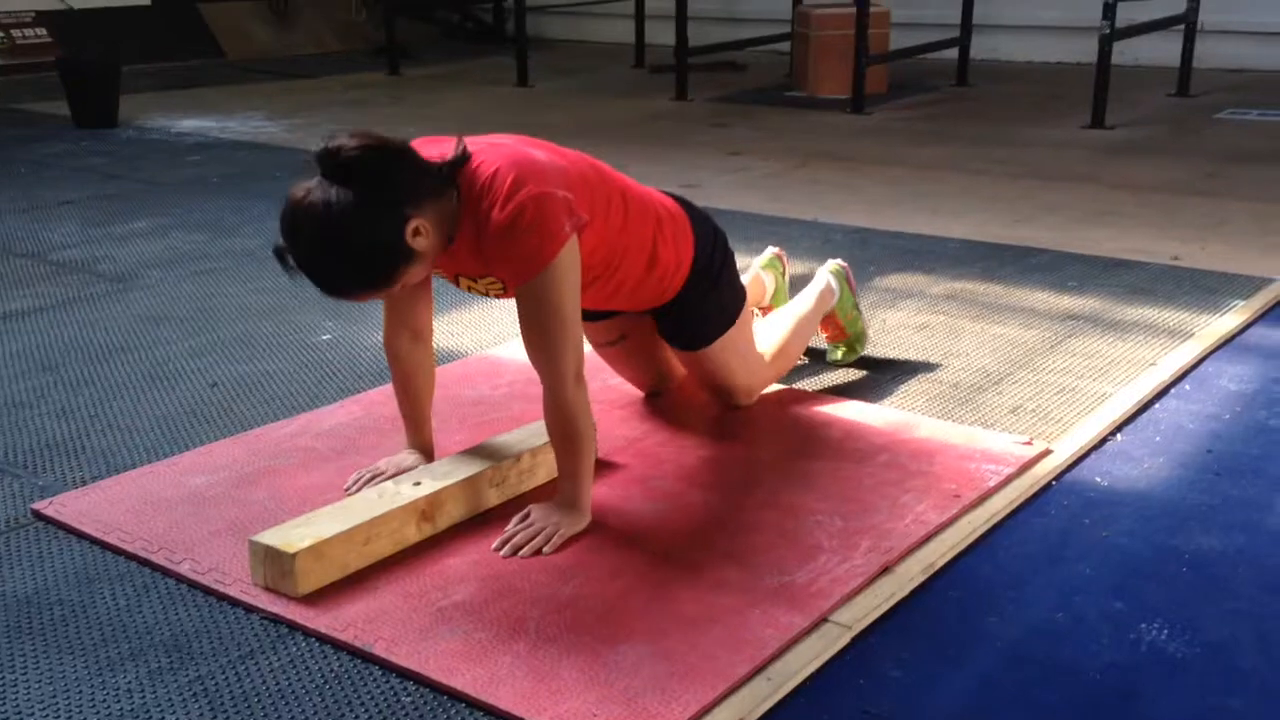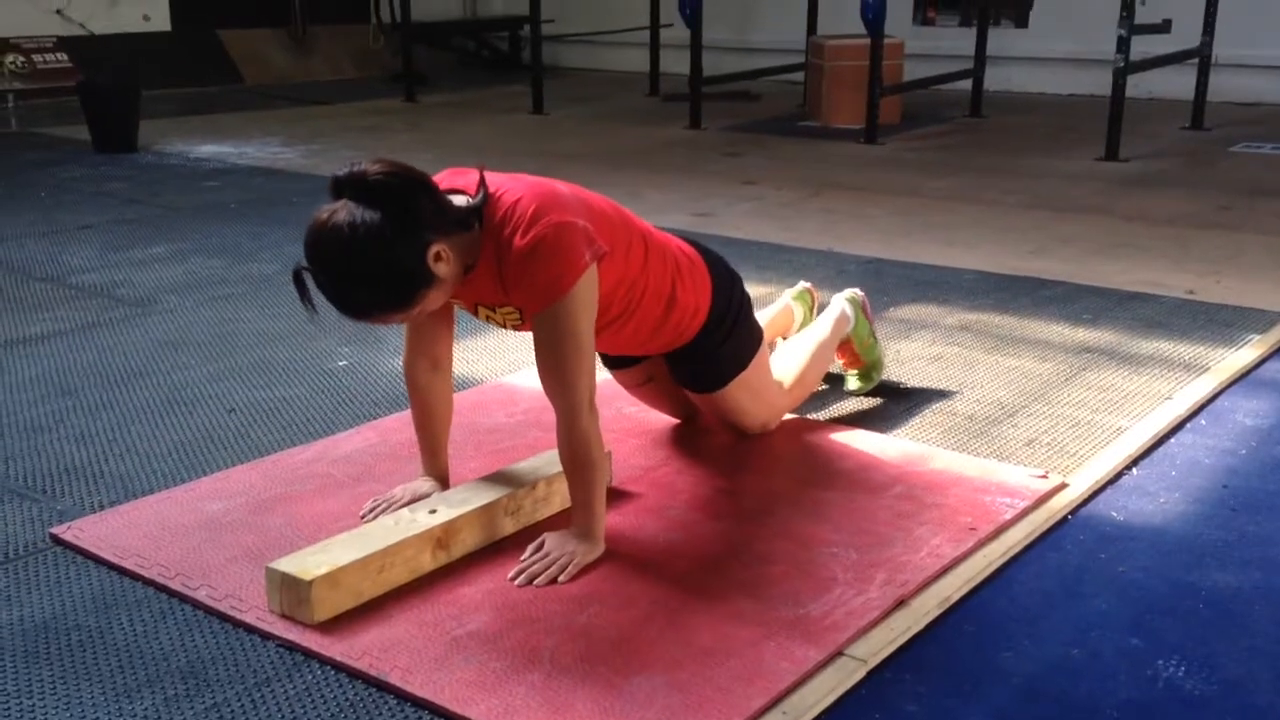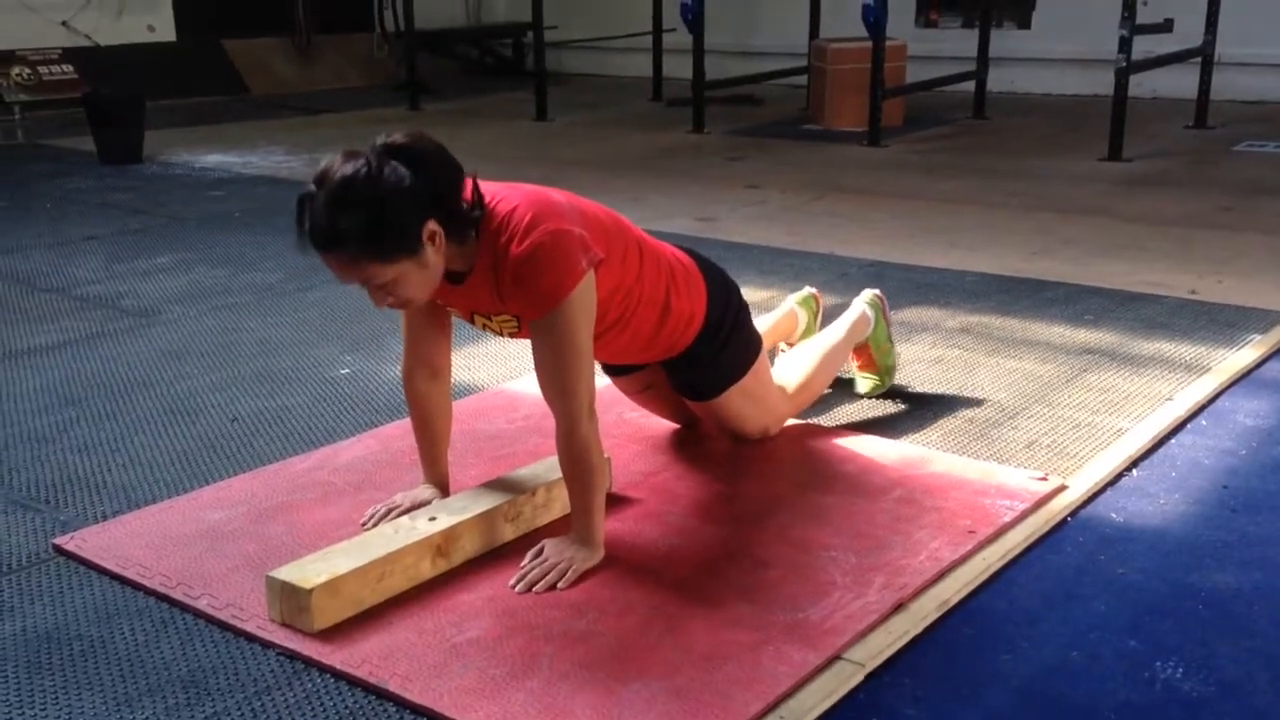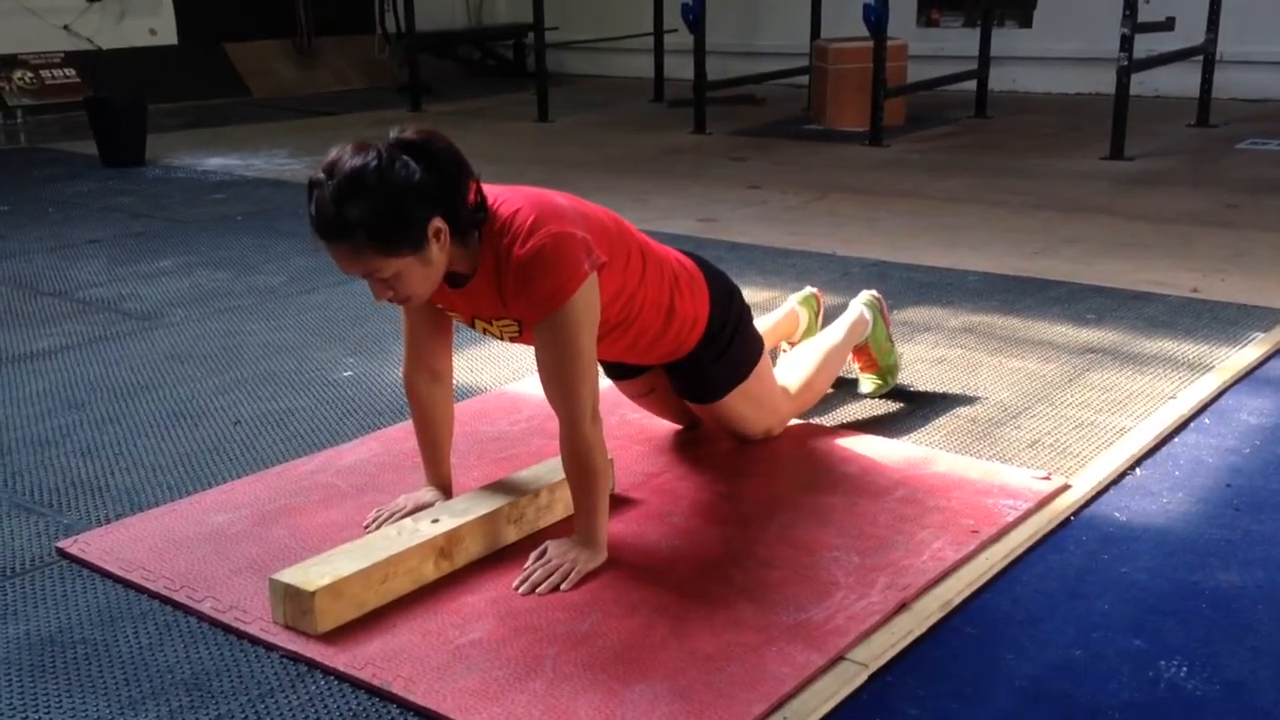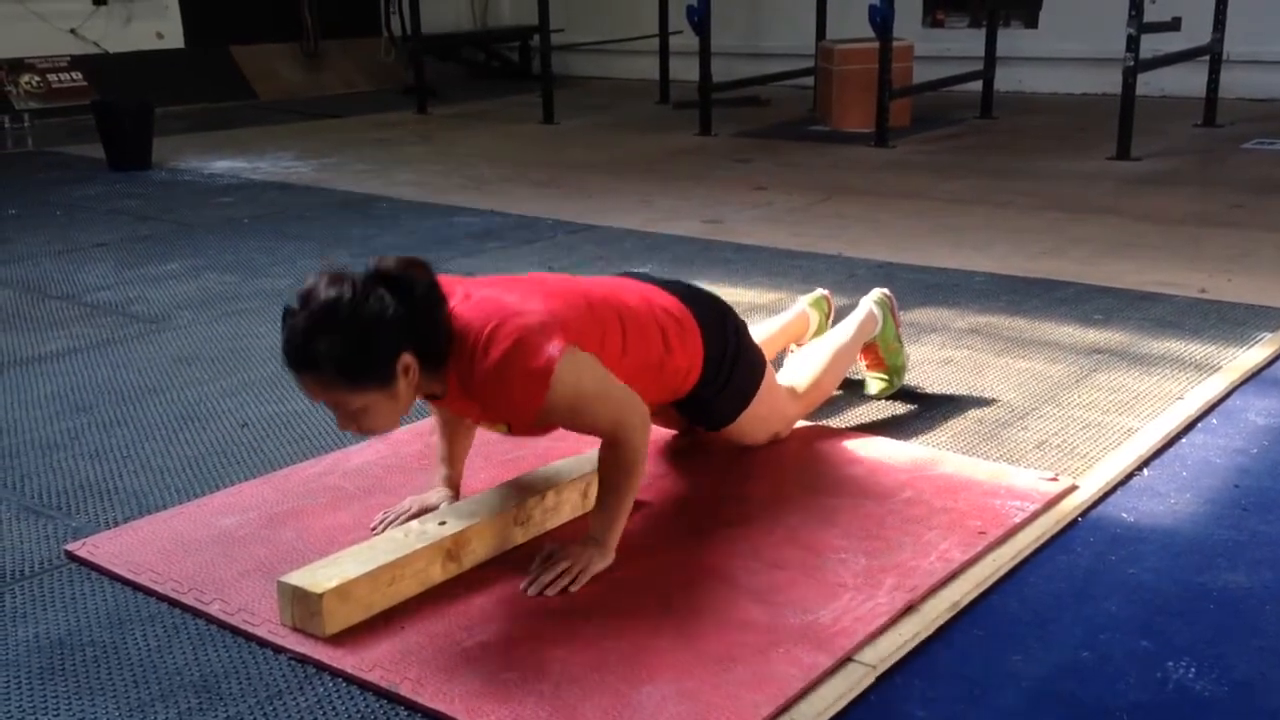
dt=1s
person 1, frame 1
left shoulder: (520, 211)
right shoulder: (401, 197)
left elbow: (562, 377)
right elbow: (406, 337)
left wrist: (573, 502)
right wrist: (418, 448)
left hip: (676, 257)
right hip: (606, 263)
left knee: (741, 385)
right knee: (661, 381)
left ankle: (826, 289)
right ankle: (762, 281)
person 1, frame 2
left shoulder: (541, 242)
right shoulder: (425, 222)
left elbow: (574, 406)
right elbow: (425, 364)
left wrist: (587, 532)
right wrist: (434, 474)
left hip: (694, 302)
right hip: (629, 313)
left knee: (761, 414)
right knee: (696, 413)
left ankle: (842, 317)
right ankle: (791, 309)
person 1, frame 3
left shoulder: (537, 249)
right shoulder: (428, 234)
left elbow: (574, 414)
right elbow: (424, 371)
left wrist: (586, 538)
right wrist: (434, 483)
left hip: (691, 308)
right hip: (626, 324)
left knee: (763, 418)
right knee: (695, 419)
left ankle: (861, 319)
right ankle: (795, 313)
person 1, frame 4
left shoulder: (540, 252)
right shoulder: (424, 246)
left elbow: (578, 416)
right elbow: (425, 374)
left wrist: (589, 540)
right wrist: (437, 485)
left hip: (691, 314)
right hip: (625, 328)
left knee: (768, 419)
right knee: (694, 419)
left ankle: (861, 320)
right ankle: (796, 313)
person 1, frame 5
left shoulder: (513, 358)
right shoulder: (416, 329)
left elbow: (630, 427)
left wrist: (600, 542)
right wrist: (447, 484)
left hip: (692, 345)
right hip: (630, 314)
left knee: (777, 417)
right knee: (695, 427)
left ankle: (869, 320)
right ankle: (807, 312)
